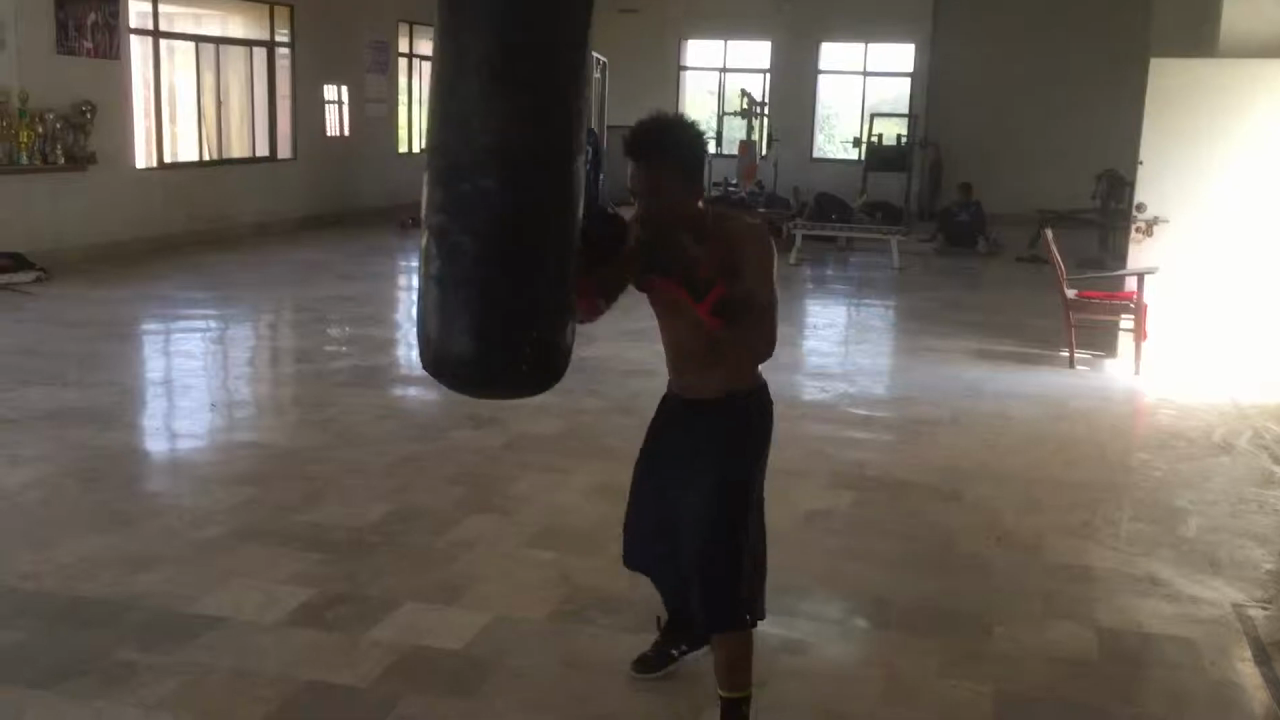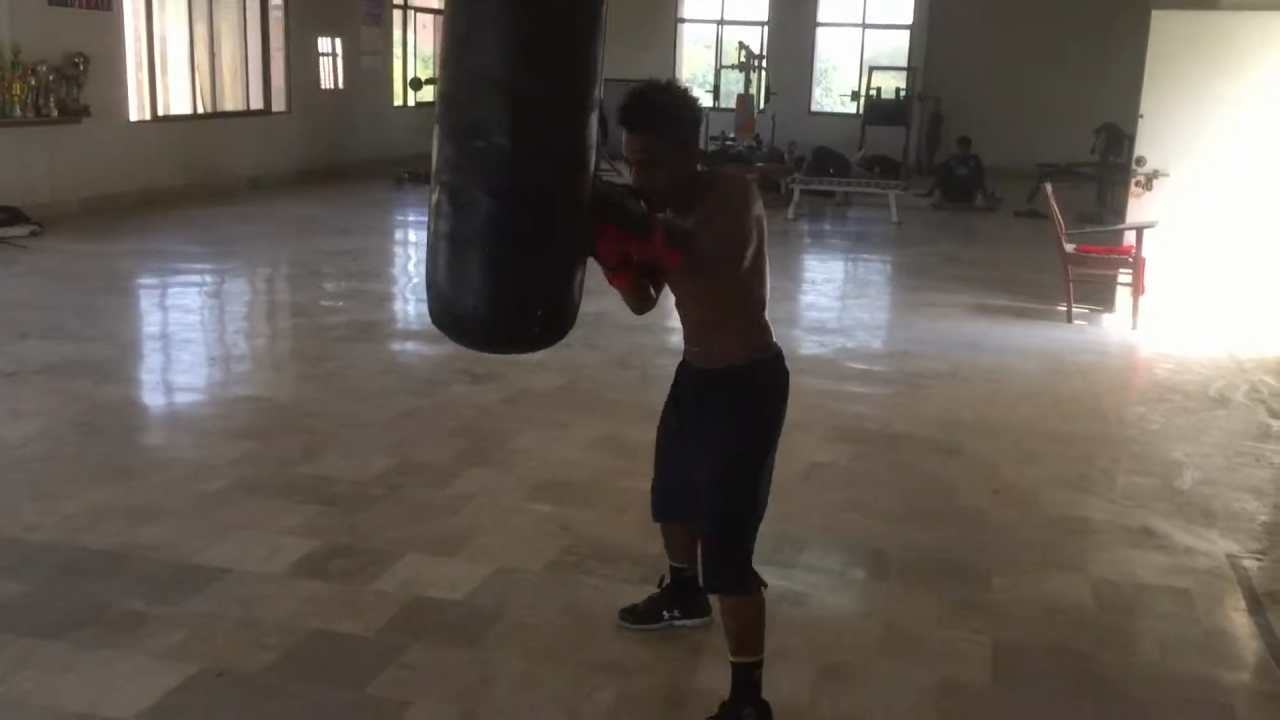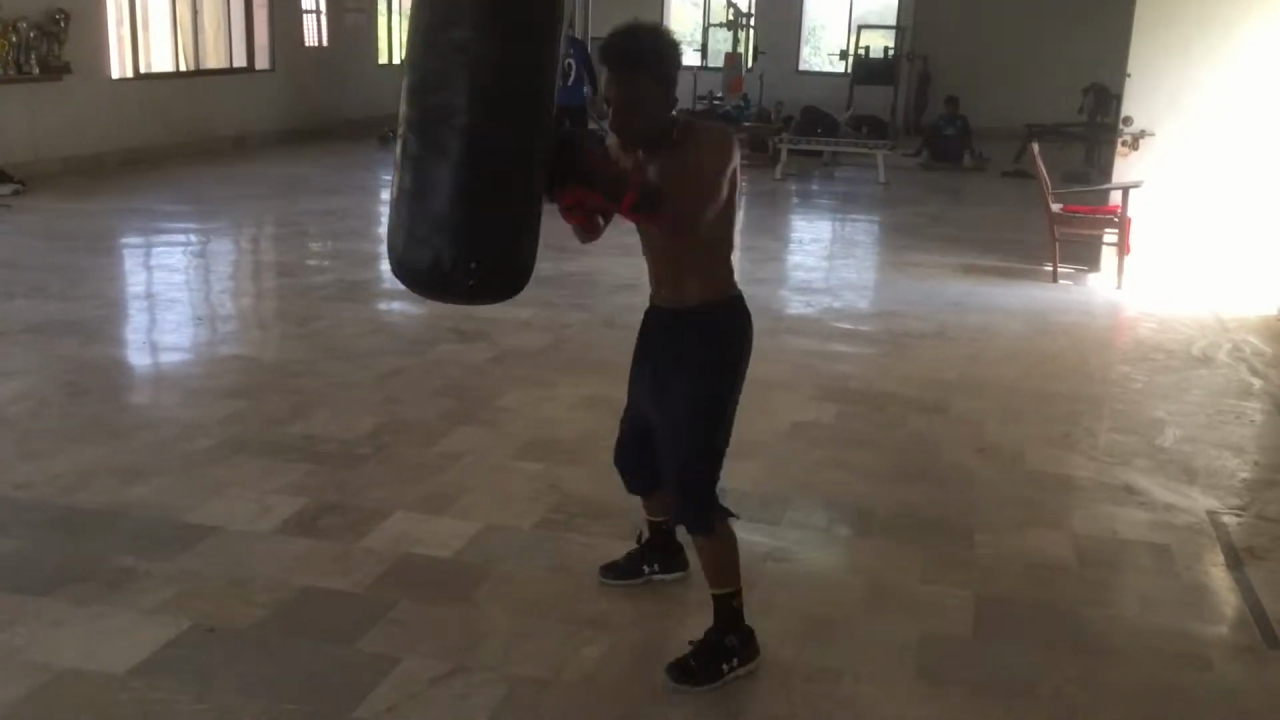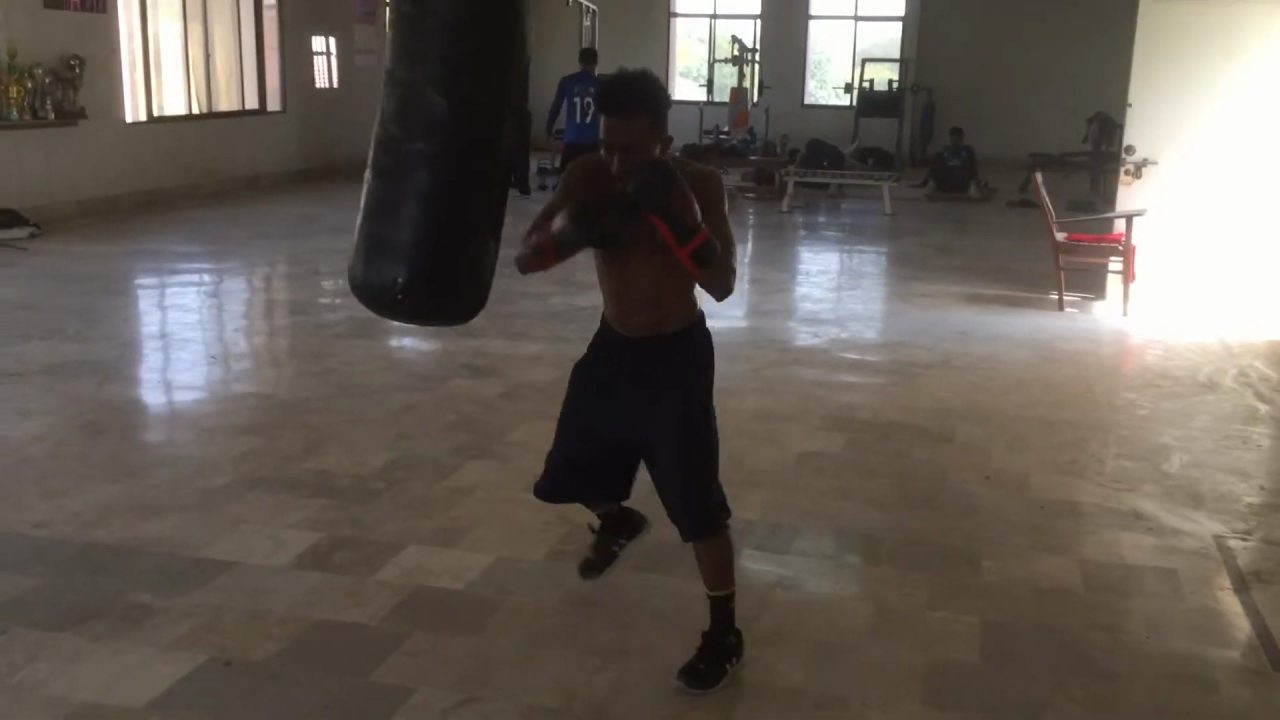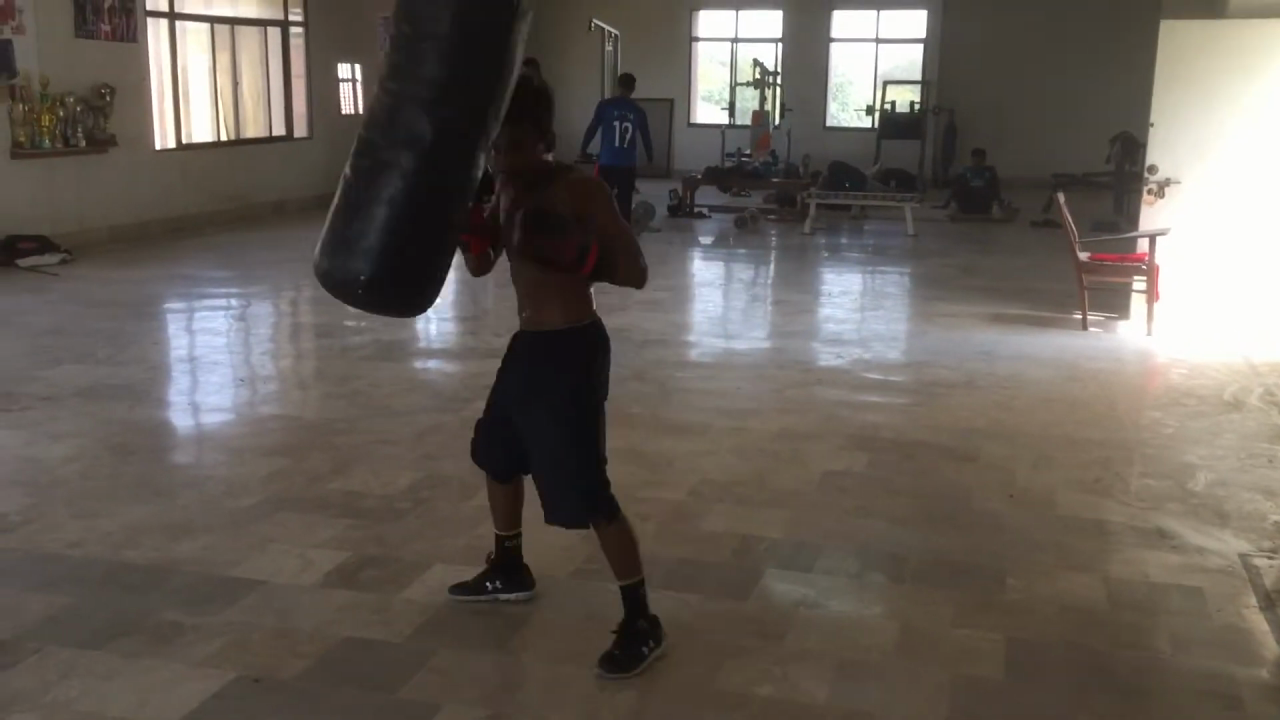
dt=0.5s
person 1, frame 1
left shoulder: (744, 240)
right shoulder: (646, 234)
left elbow: (761, 344)
right elbow: (590, 311)
left wrist: (693, 278)
right wrist: (586, 262)
left hip: (735, 417)
right hip: (677, 408)
left knee: (719, 579)
right knee: (651, 534)
right ankle: (680, 629)
person 1, frame 2
left shoulder: (732, 195)
right shoulder: (658, 205)
left elbow: (722, 270)
right elbow: (640, 303)
left wrist: (634, 224)
right wrist: (614, 243)
left hip: (749, 383)
right hip: (695, 374)
left knee: (726, 545)
right knee: (674, 494)
right ankle: (682, 594)
person 1, frame 3
left shoulder: (711, 145)
right shoulder: (623, 145)
left elbow: (686, 224)
right elbow: (588, 233)
left wrist: (611, 182)
right wrist: (573, 184)
left hip: (713, 328)
right hip: (662, 320)
left knee: (692, 482)
right knee: (641, 450)
left ankle: (732, 635)
right ankle: (661, 547)
person 1, frame 4
left shoulder: (699, 184)
right shoulder: (587, 177)
left elbow: (722, 284)
right elbow: (524, 259)
left wrist: (681, 216)
right wrist: (570, 236)
left hip: (680, 353)
right hip: (613, 345)
left knee: (694, 499)
right knee: (573, 471)
left ankle: (724, 633)
right ankle: (615, 522)
person 1, frame 5
left shoulder: (581, 190)
right shoulder: (506, 183)
left elbow: (636, 275)
right elbow: (478, 264)
left wrist: (571, 252)
right wrist: (473, 224)
left hip: (576, 349)
right hip: (528, 343)
left knee: (585, 493)
right knee: (497, 455)
left ankle: (640, 623)
right ankle: (508, 570)
